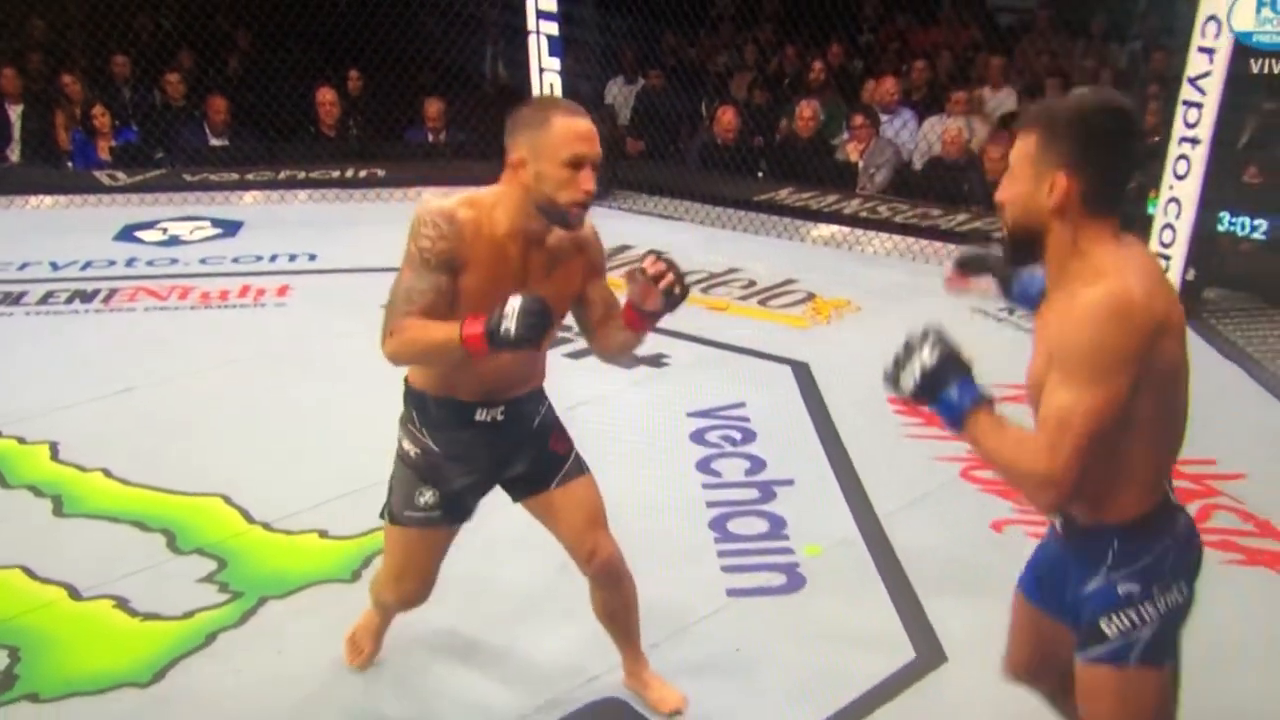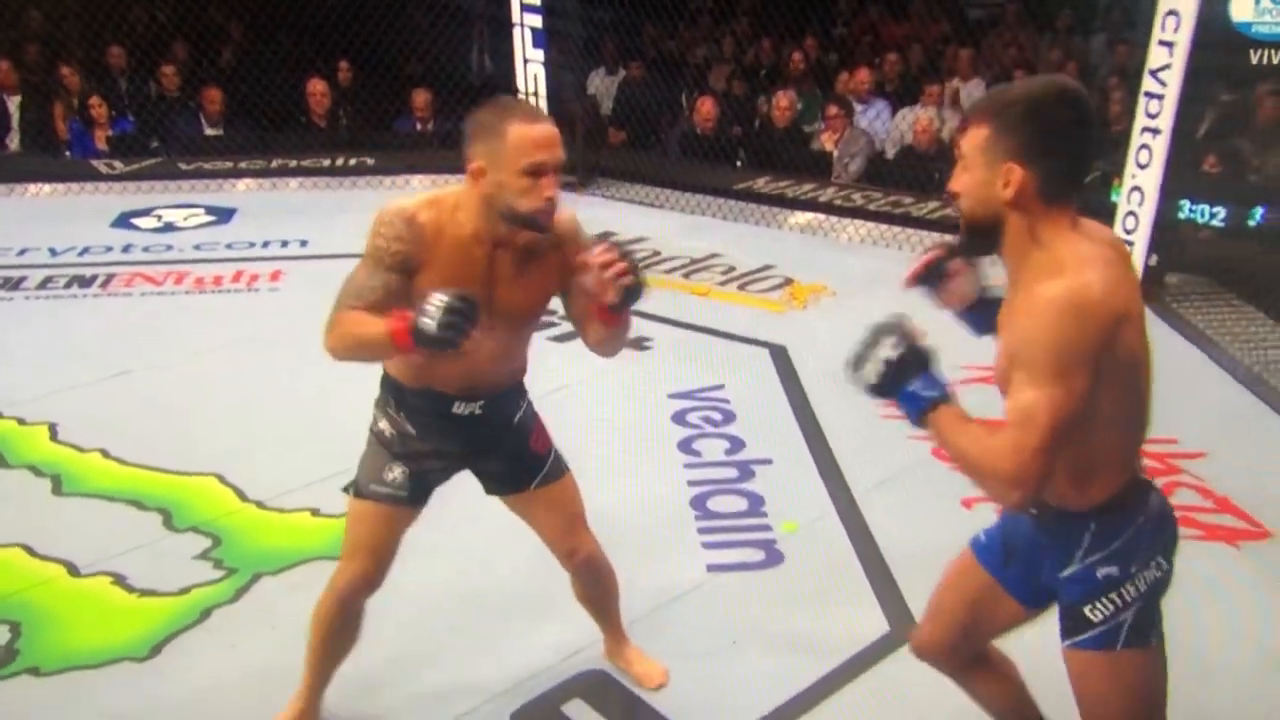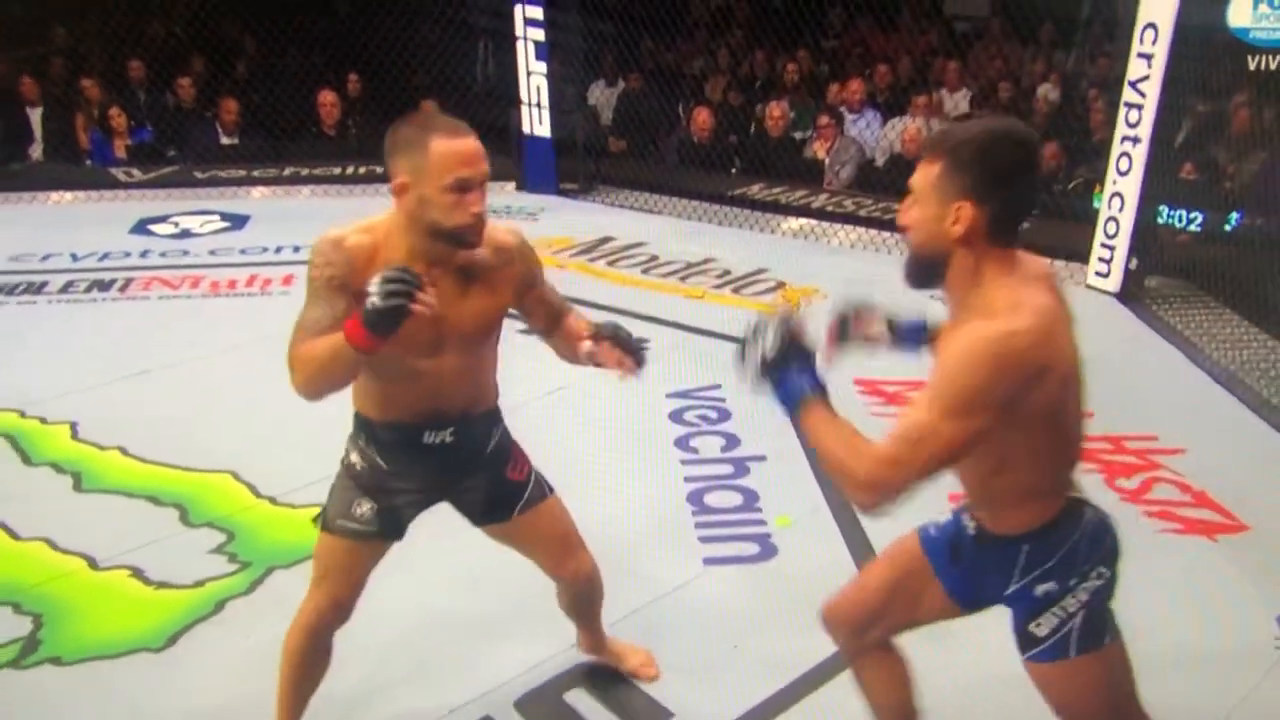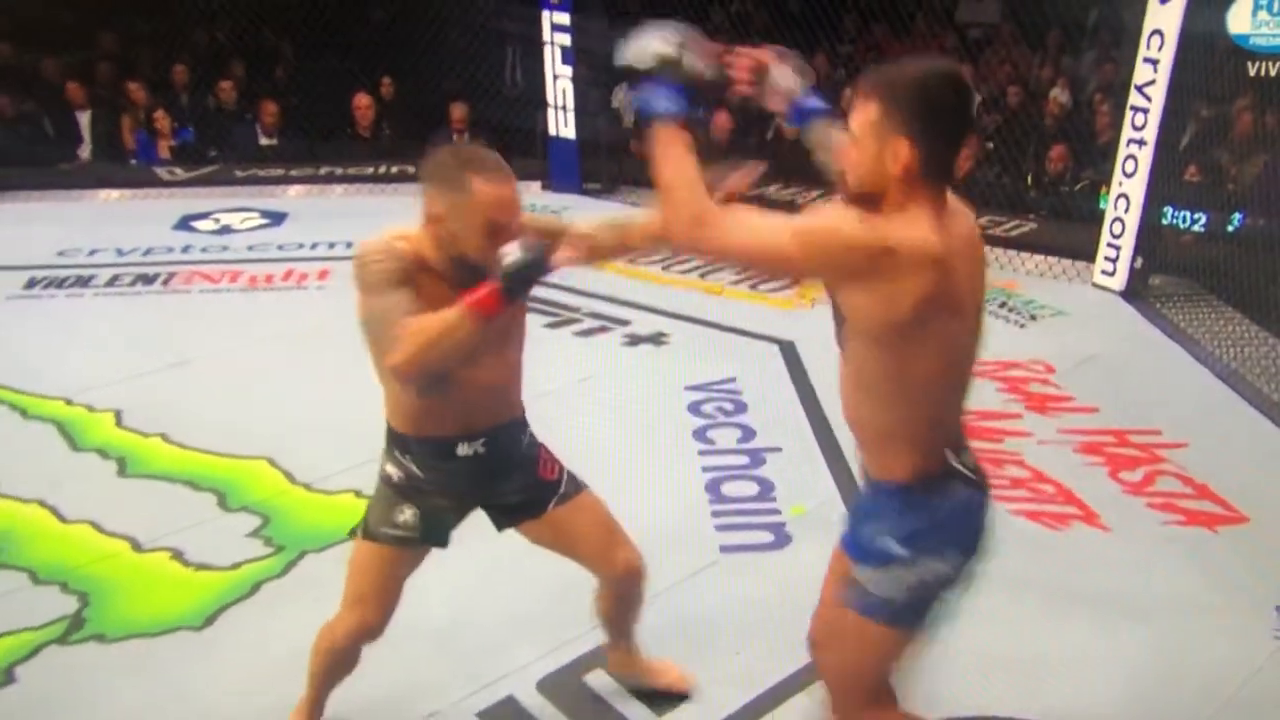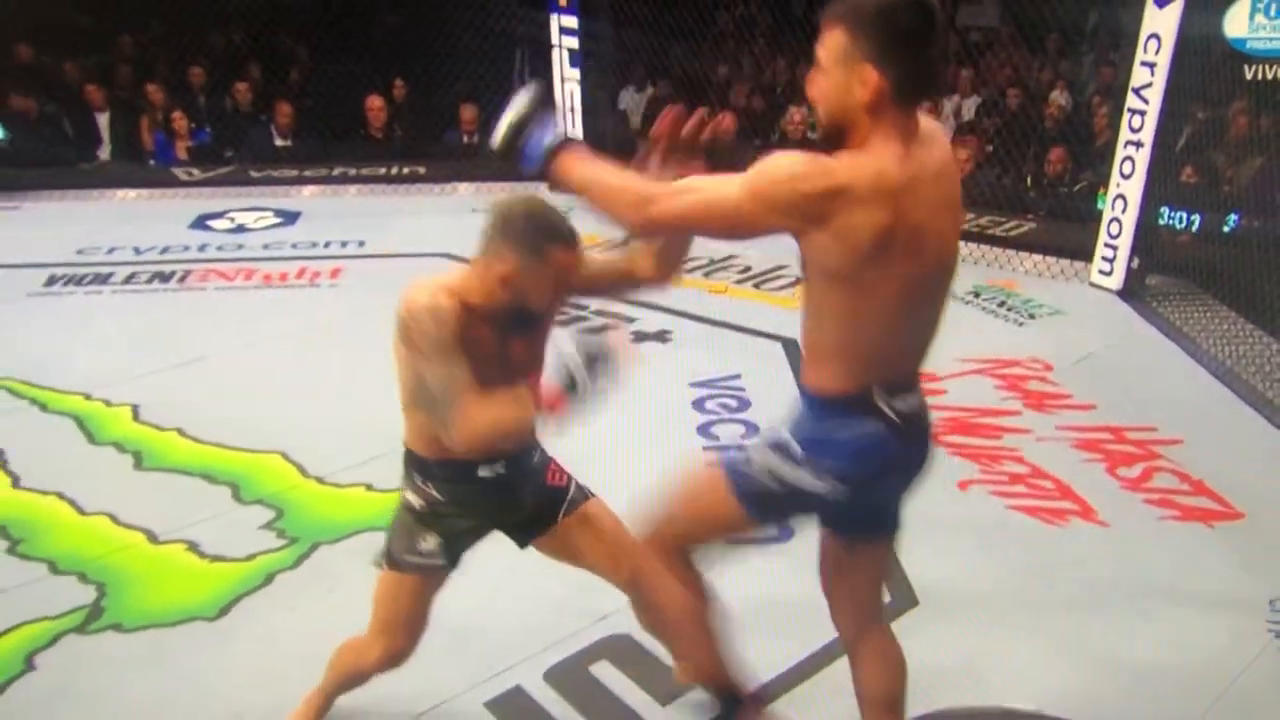
dt=0.5s
person 1, frame 1
left shoulder: (1107, 302)
right shoulder: (1109, 261)
left elbow: (1049, 481)
left wrist: (957, 398)
right wrist: (1020, 285)
left hip: (1130, 563)
right hip: (1081, 538)
right knee: (1034, 667)
person 1, frame 2
left shoulder: (1067, 291)
right shoulder: (1077, 244)
left elbow: (1015, 478)
left wrist: (919, 392)
right wrist: (983, 306)
left hip: (1105, 541)
right hip: (1043, 520)
right knee: (940, 641)
person 1, frame 3
left shoulder: (997, 335)
right shoulder: (1015, 277)
left elbow: (873, 483)
left wrist: (796, 381)
right wrist: (905, 331)
left hip: (1049, 558)
right hip: (980, 530)
right knee: (849, 623)
person 1, frame 4
left shoulder: (874, 248)
right shoulder: (946, 217)
left elbow: (696, 228)
right elbow: (858, 174)
left wrist: (662, 102)
right wrist: (800, 100)
left hip: (920, 514)
right hip: (910, 495)
right knee: (839, 657)
person 1, frame 5
left shoulder: (831, 185)
right shoulder: (929, 145)
left elbow: (646, 209)
left wrist: (548, 145)
right wrist: (698, 178)
left hip: (838, 435)
right hip: (897, 428)
left knee: (658, 542)
right knee: (858, 614)
person 2, frame 1
left shoulder: (580, 241)
right shoulder: (449, 225)
left elbow: (608, 345)
right elbow: (398, 342)
left wrist: (641, 311)
right wrist: (485, 332)
left hip: (527, 418)
right hip: (441, 426)
left knee: (603, 560)
right knee: (405, 589)
left ankle: (636, 668)
right ankle: (377, 615)
person 2, frame 2
left shoulder: (561, 236)
right shoulder: (411, 227)
left elbow: (603, 346)
right elbow: (340, 337)
left wrist: (613, 307)
right wrist: (411, 329)
left hip: (504, 412)
right hip: (414, 416)
left knee: (580, 551)
right knee: (355, 580)
left ankle: (617, 644)
person 2, frame 3
left shoulder: (505, 253)
right shoulder: (347, 255)
left elbow: (556, 323)
right elbow: (306, 379)
left wrist: (595, 342)
right wrist: (366, 328)
left hip: (480, 441)
right hip: (387, 450)
left knee: (576, 569)
right knee: (326, 607)
left ankle: (595, 640)
person 2, frame 4
left shoulder: (514, 240)
right shoulder: (386, 261)
right elbow: (404, 357)
right wrist: (497, 291)
left hip: (511, 447)
right hip: (423, 463)
left knee: (624, 567)
right knee: (359, 621)
left ankle: (624, 657)
person 2, frame 5
left shoulder: (541, 280)
right shoulder: (431, 311)
left elbow: (653, 267)
right elbow: (464, 430)
right wrist: (556, 394)
left hip: (523, 468)
right hip: (443, 486)
left knee: (641, 570)
right knee: (387, 647)
left ankle: (698, 666)
